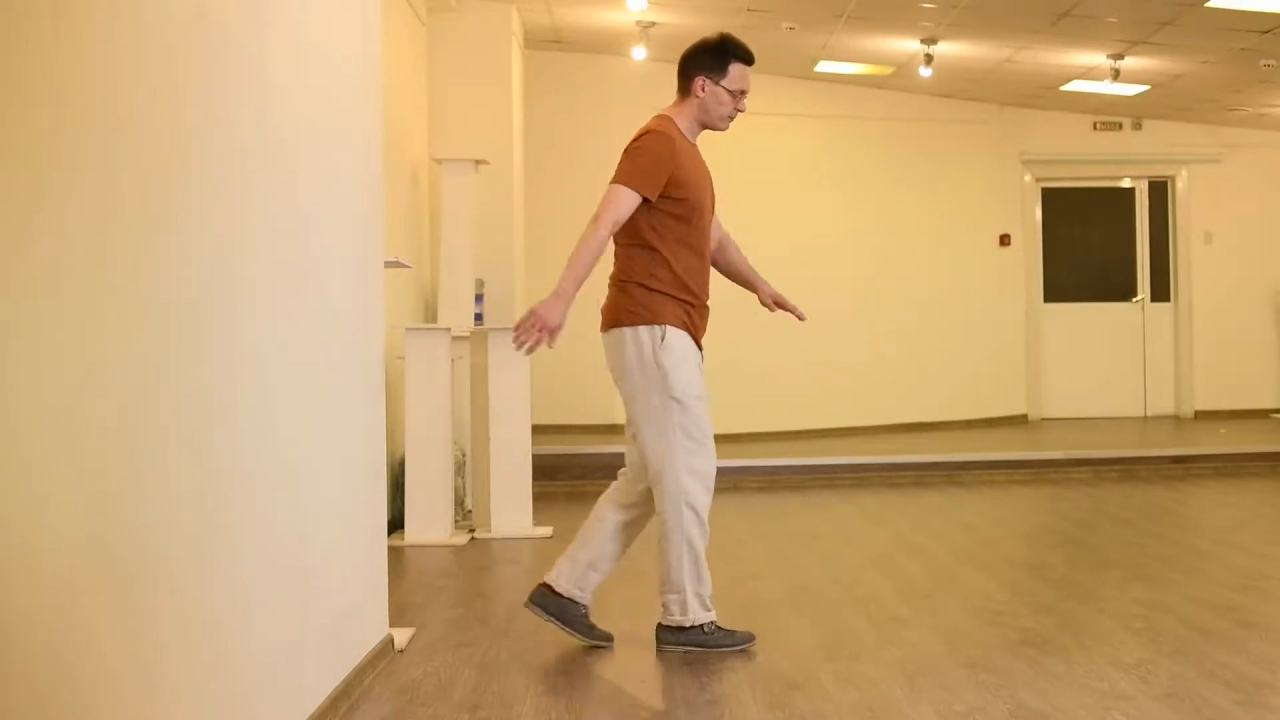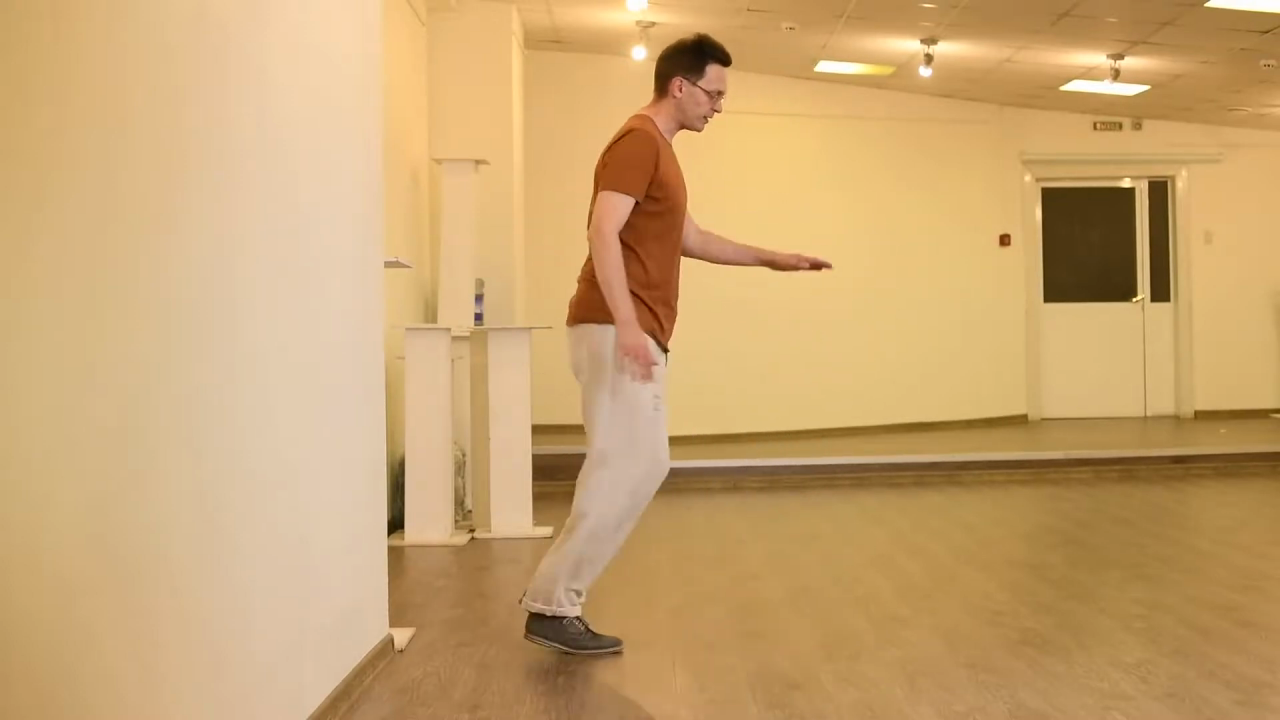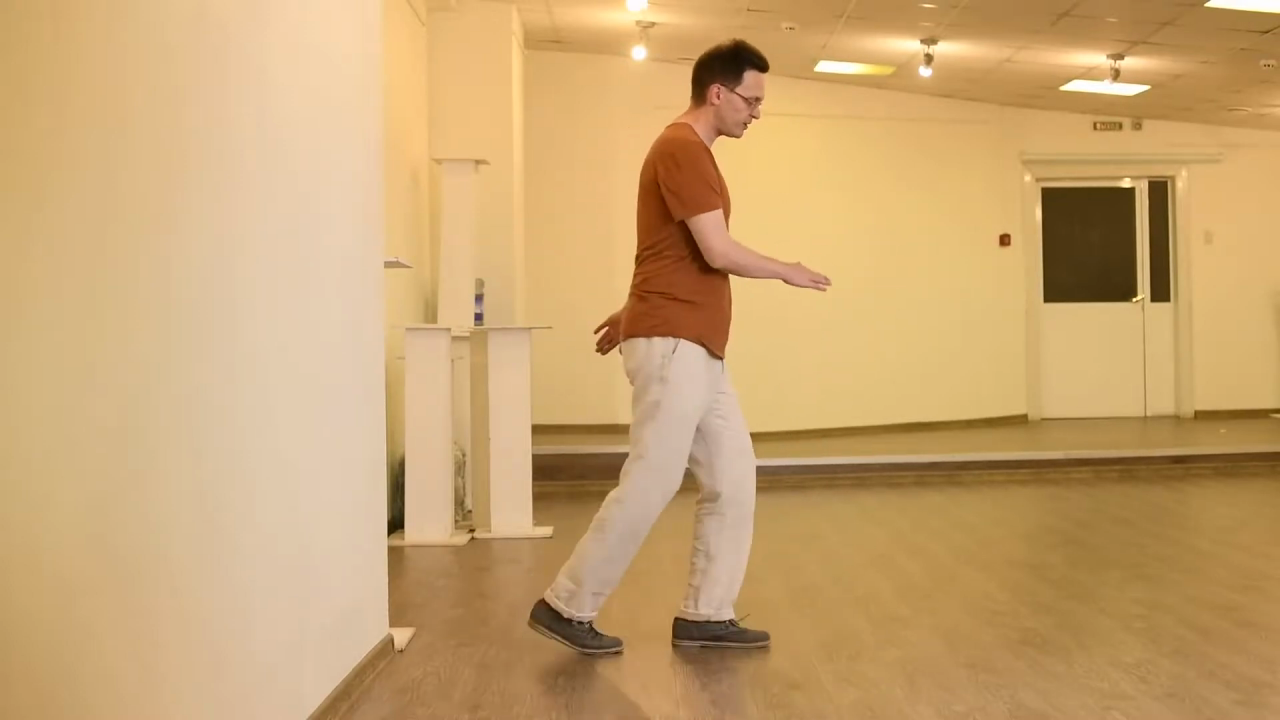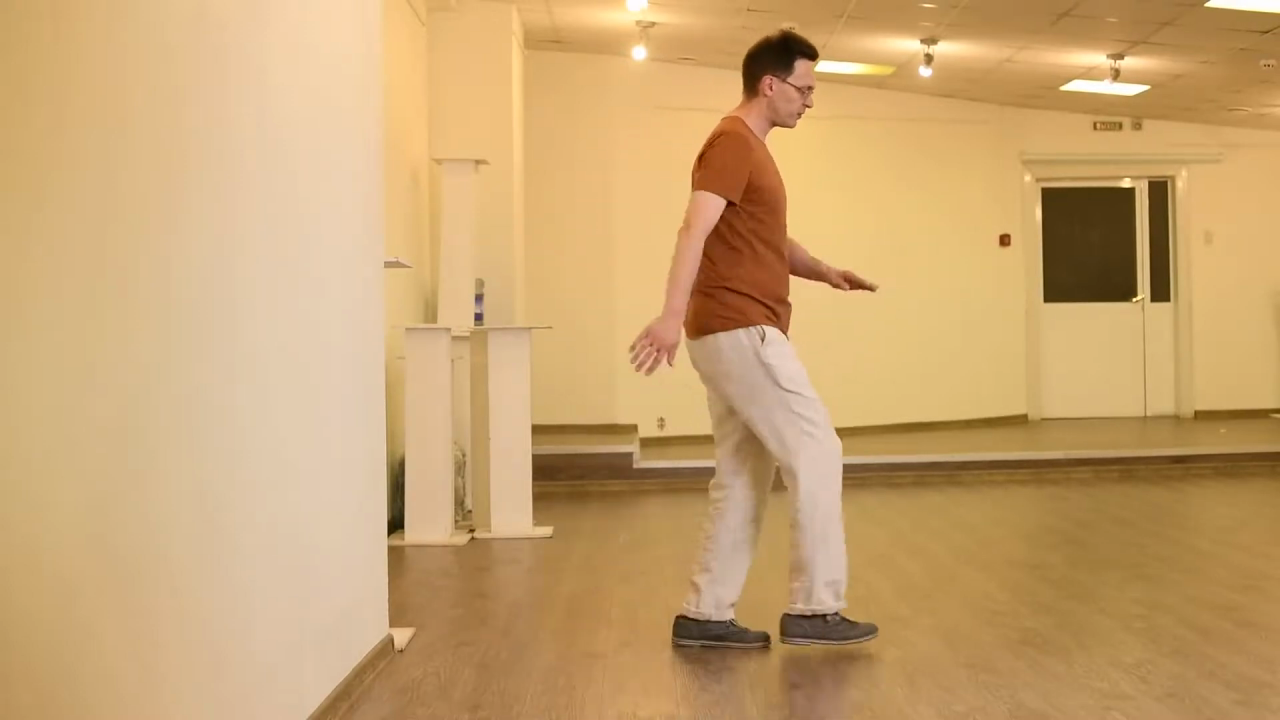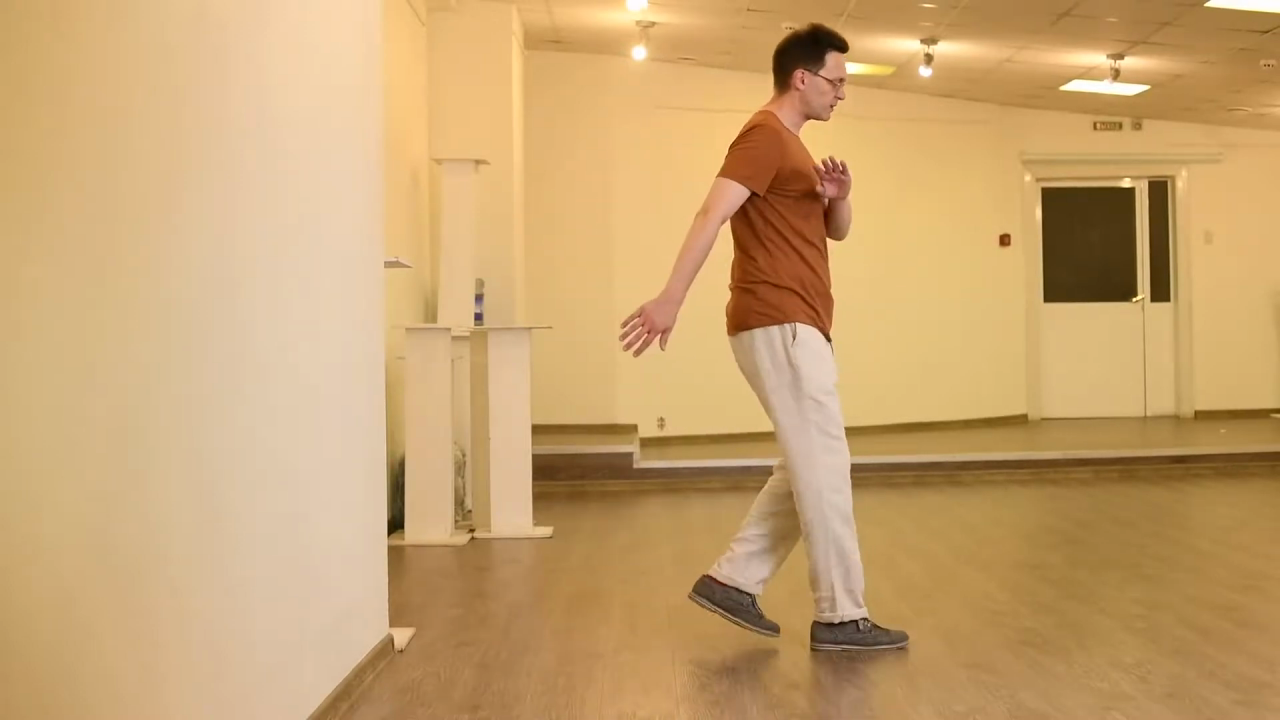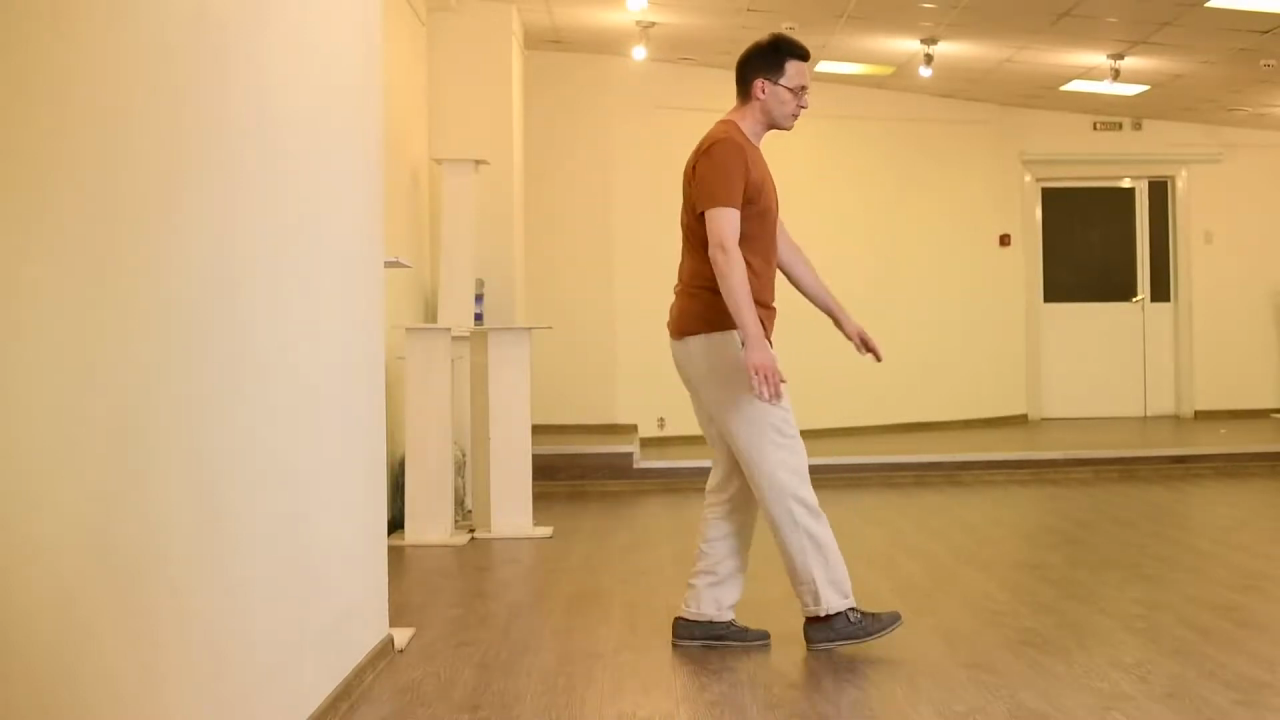
dt=0.4s
person 1, frame 1
left shoulder: (684, 152)
right shoulder: (657, 142)
left elbow: (714, 243)
right elbow: (608, 222)
left wrist: (761, 288)
right wrist: (561, 297)
left hip: (660, 332)
right hip: (650, 331)
left knee: (652, 472)
right knee: (686, 470)
left ankle: (565, 588)
right ankle: (685, 618)
person 1, frame 2
left shoulder: (658, 149)
right shoulder: (637, 141)
left elbow: (691, 240)
right elbow: (602, 233)
left wrist: (770, 259)
right wrist: (625, 323)
left hip: (634, 333)
right hip: (615, 330)
left knee: (638, 467)
right knee: (626, 468)
left ankle: (561, 595)
right ankle: (552, 608)
person 1, frame 3
left shoulder: (688, 152)
right shoulder: (684, 151)
right elbow: (719, 252)
left wrist: (626, 314)
right wrist: (788, 271)
left hip: (691, 344)
right hip: (671, 343)
left knee: (732, 476)
right knee: (649, 483)
left ankle: (706, 614)
right ankle: (565, 604)
person 1, frame 4
left shoulder: (751, 149)
right shoulder: (732, 142)
left elbow: (769, 247)
right elbow: (696, 230)
left wrist: (827, 273)
right wrist: (671, 314)
left hip: (736, 334)
right hip: (740, 333)
left knee: (743, 475)
right knee: (815, 453)
left ankle: (705, 613)
right ankle: (813, 606)
person 1, frame 5
left shoulder: (788, 144)
right shoulder: (764, 137)
left elbow: (835, 230)
right elbow: (712, 214)
left wrist: (839, 196)
right wrist: (671, 298)
left hip: (790, 329)
right hip: (781, 328)
left knee: (806, 466)
right knee: (823, 467)
left ankle: (732, 579)
right ankle: (840, 617)
person 1, frame 6
left shoulder: (744, 153)
right shoulder: (725, 149)
left elbow: (782, 248)
right elbow: (725, 252)
left wrist: (842, 316)
right wrist: (754, 341)
left hip: (719, 337)
right hip: (720, 336)
left knee: (736, 474)
right knee: (781, 466)
left ankle: (703, 612)
right ankle: (831, 609)
